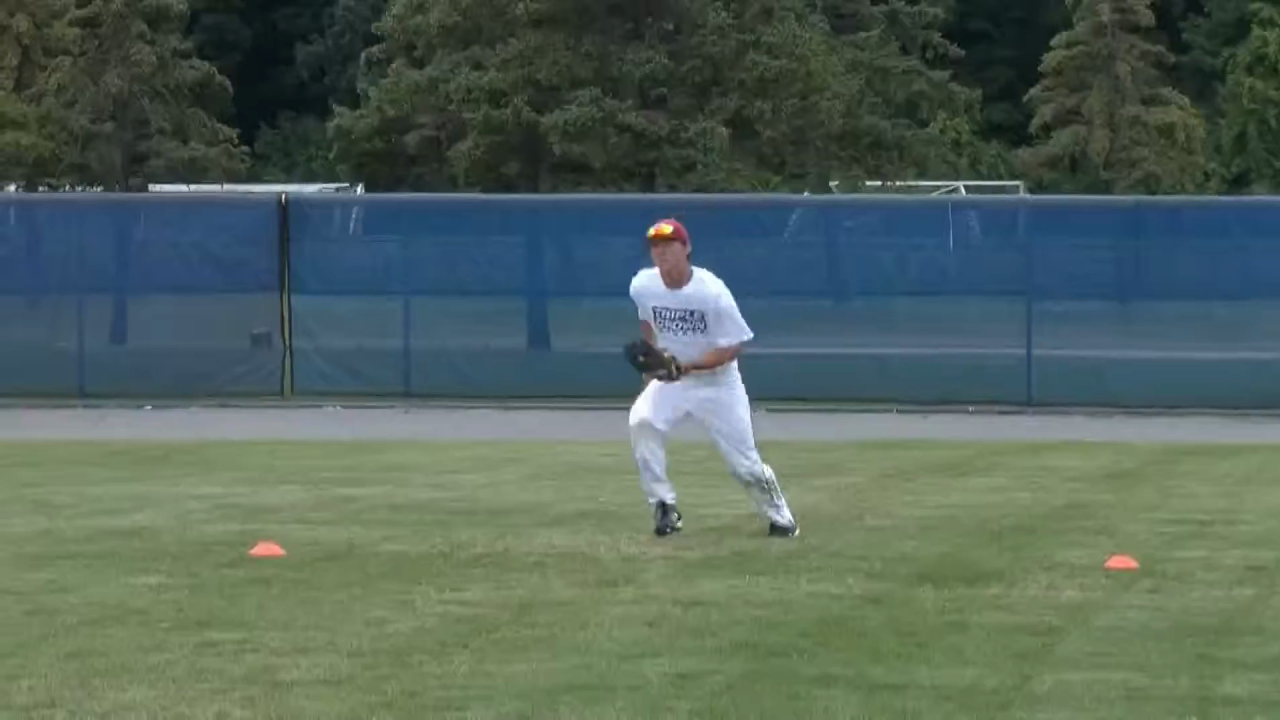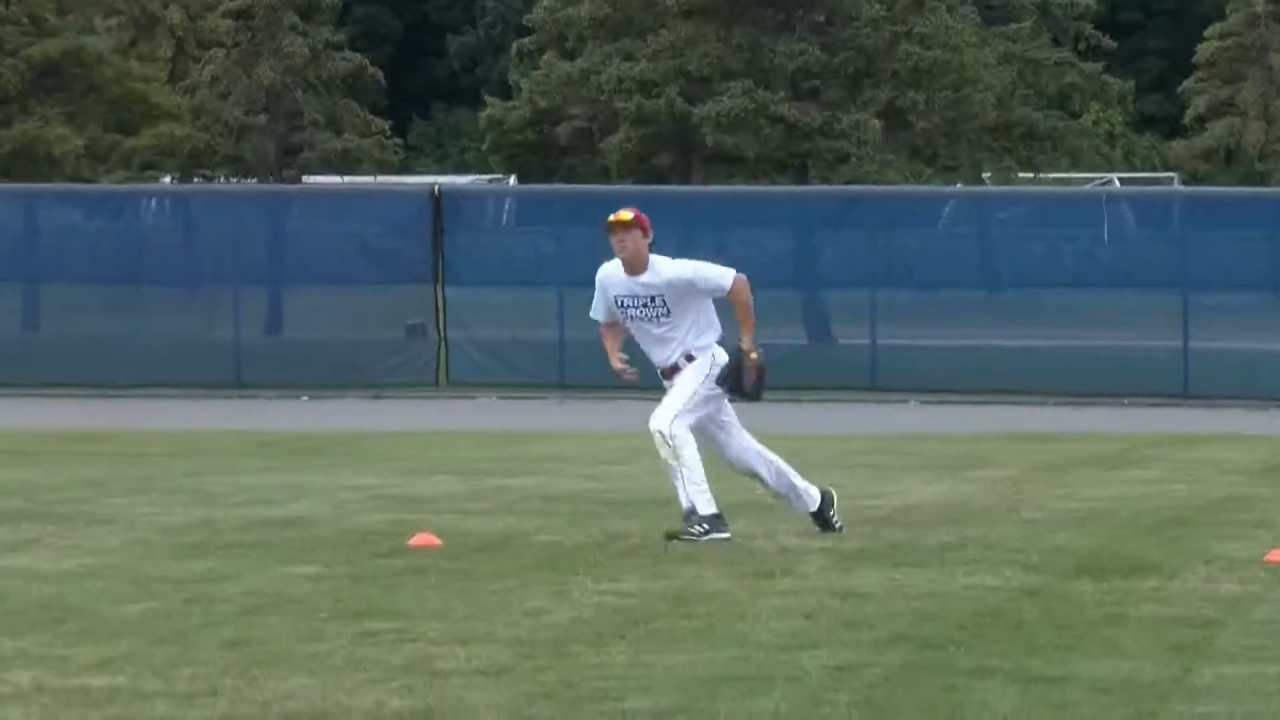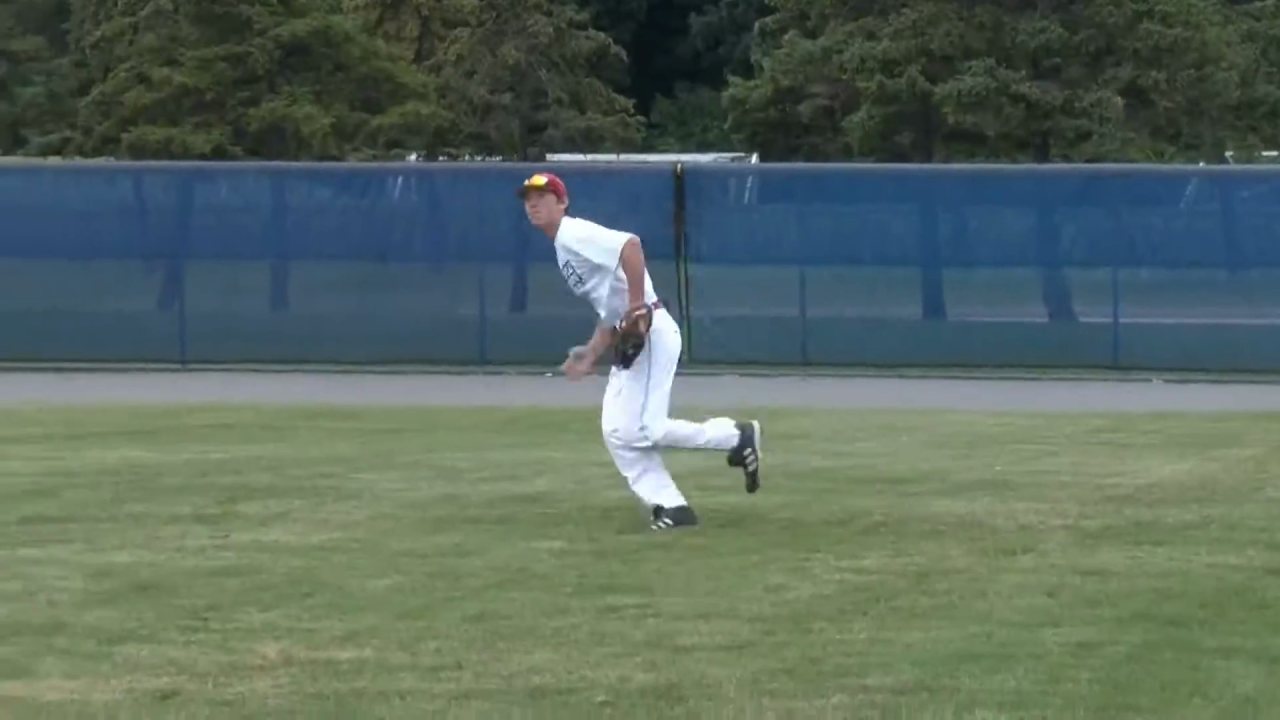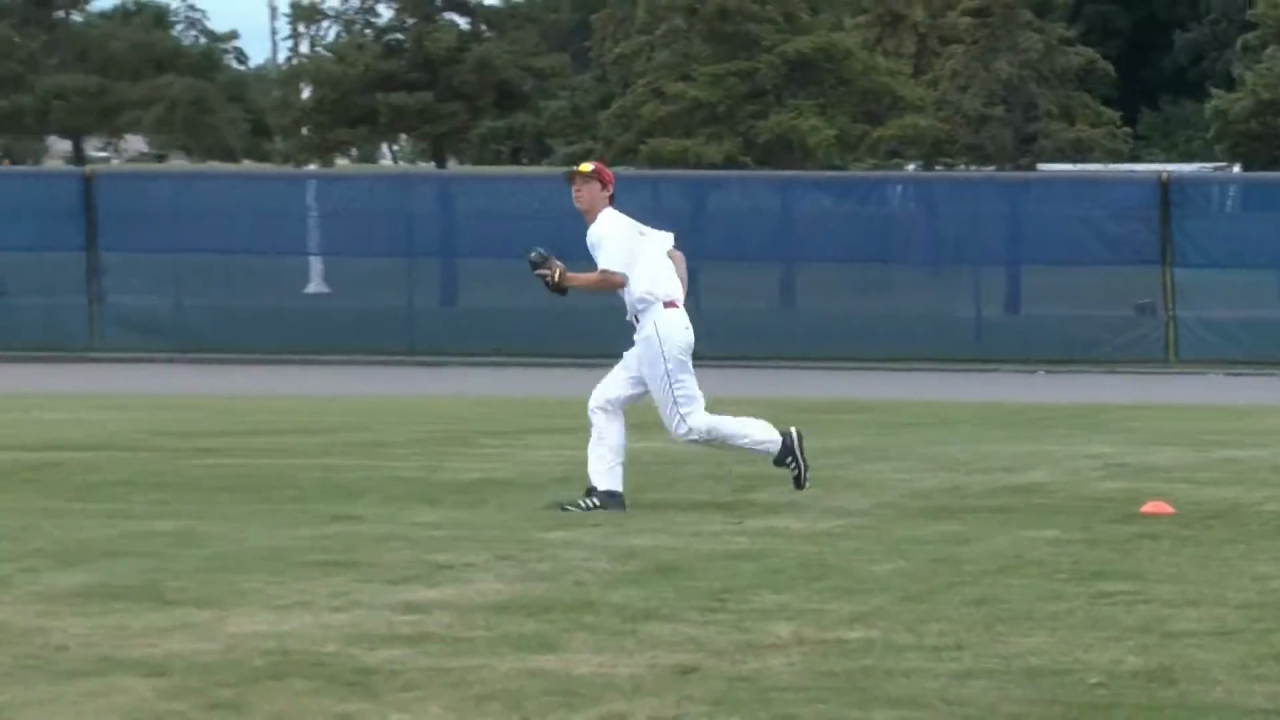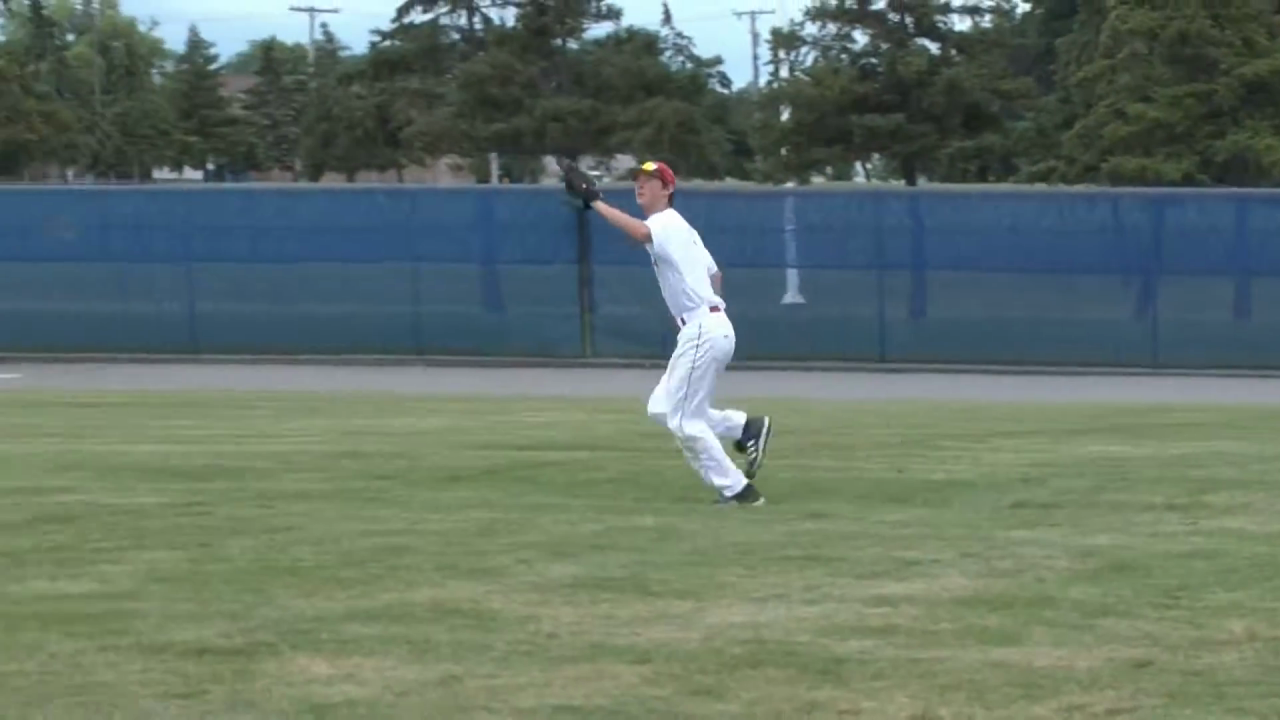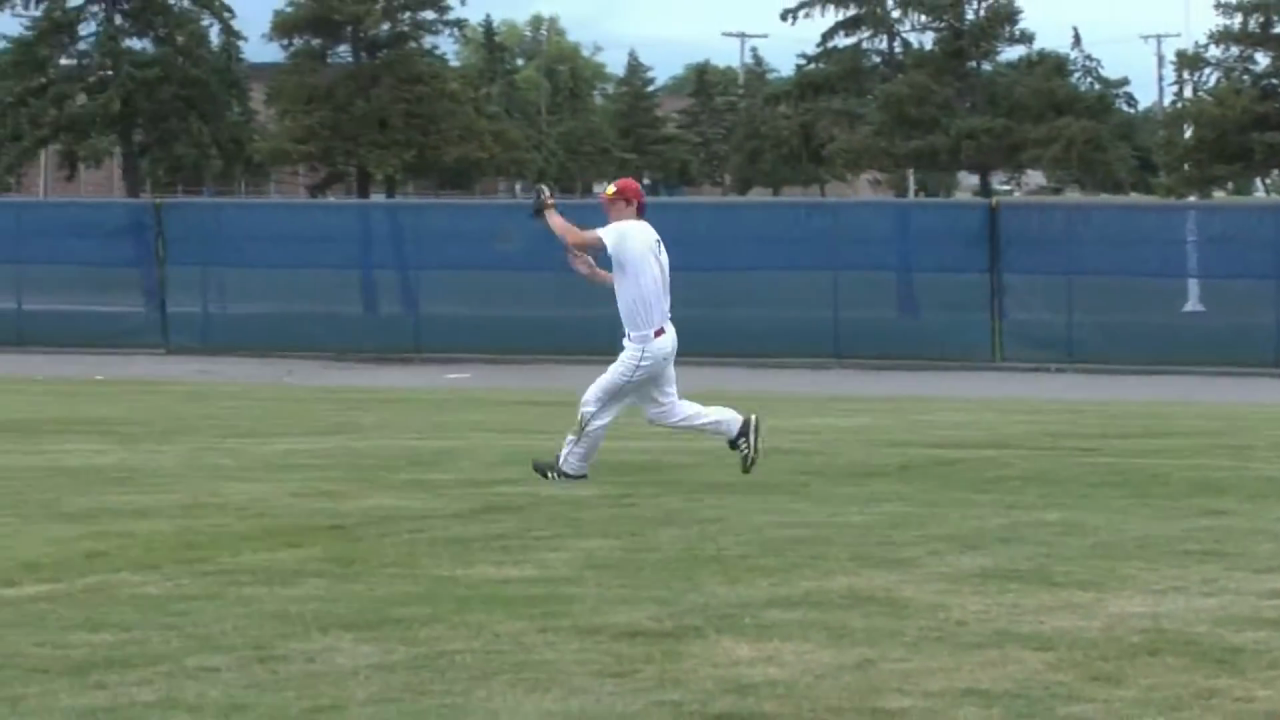
dt=0.4s
person 1, frame 1
left shoulder: (714, 293)
right shoulder: (642, 285)
left elbow: (732, 351)
left wrist: (683, 366)
left hip: (718, 381)
right hip: (672, 379)
left knee: (745, 466)
right knee: (641, 421)
left ankle: (780, 517)
right ankle: (663, 505)
person 1, frame 2
left shoulder: (676, 273)
right shoulder: (607, 276)
left elbow: (738, 282)
right elbow: (608, 323)
left wrist: (747, 342)
right wrist: (613, 355)
left hip: (705, 367)
right hip: (674, 378)
left knee: (665, 426)
right knee: (740, 454)
left ankle: (707, 518)
right ankle: (814, 501)
person 1, frame 3
left shoulder: (575, 234)
right shoulder: (564, 243)
left elbow: (631, 245)
left wrist: (637, 309)
right wrist: (592, 355)
left hip: (651, 334)
left knee: (637, 432)
right knee: (617, 432)
left ankle: (735, 436)
right ankle: (671, 507)
person 1, frame 4
left shoulder: (605, 227)
right shoulder: (625, 226)
left elbow: (614, 278)
right elbow: (676, 256)
left wrist: (564, 279)
right wrist: (676, 304)
left hip: (659, 330)
right hip: (656, 333)
left knee: (686, 424)
right knee: (603, 403)
left ankle: (778, 443)
right ankle: (607, 492)
person 1, frame 5
left shoulder: (667, 221)
right shoulder: (674, 226)
left elbow: (641, 232)
right elbow: (715, 276)
left wrist: (595, 201)
left hip: (705, 331)
right hip: (708, 330)
left knee: (686, 421)
right knee: (663, 410)
left ankle: (735, 489)
right ankle: (748, 429)
person 1, frame 6
left shoulder: (626, 232)
right shoulder: (651, 237)
left elbow: (575, 240)
left wrist: (548, 210)
right wrist: (593, 273)
left hip: (644, 347)
right hip: (660, 338)
left knee: (595, 405)
right knee: (664, 410)
left ankle: (572, 467)
right ankle: (737, 427)
